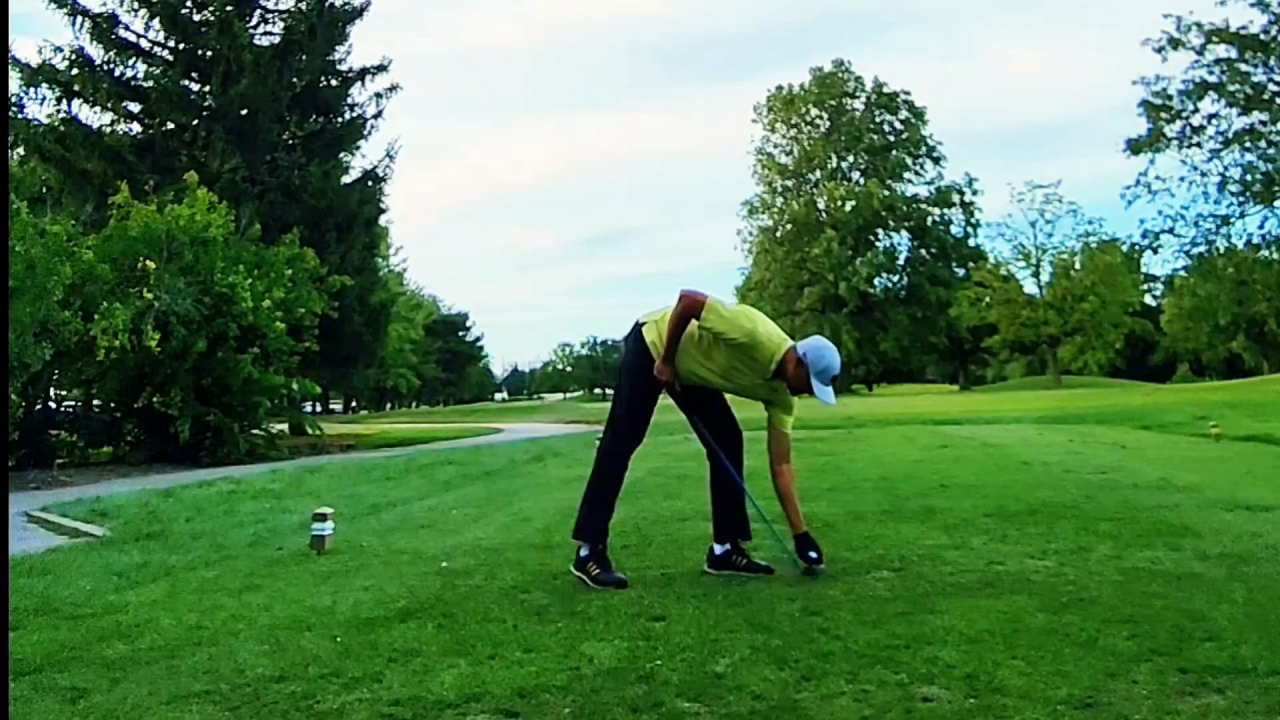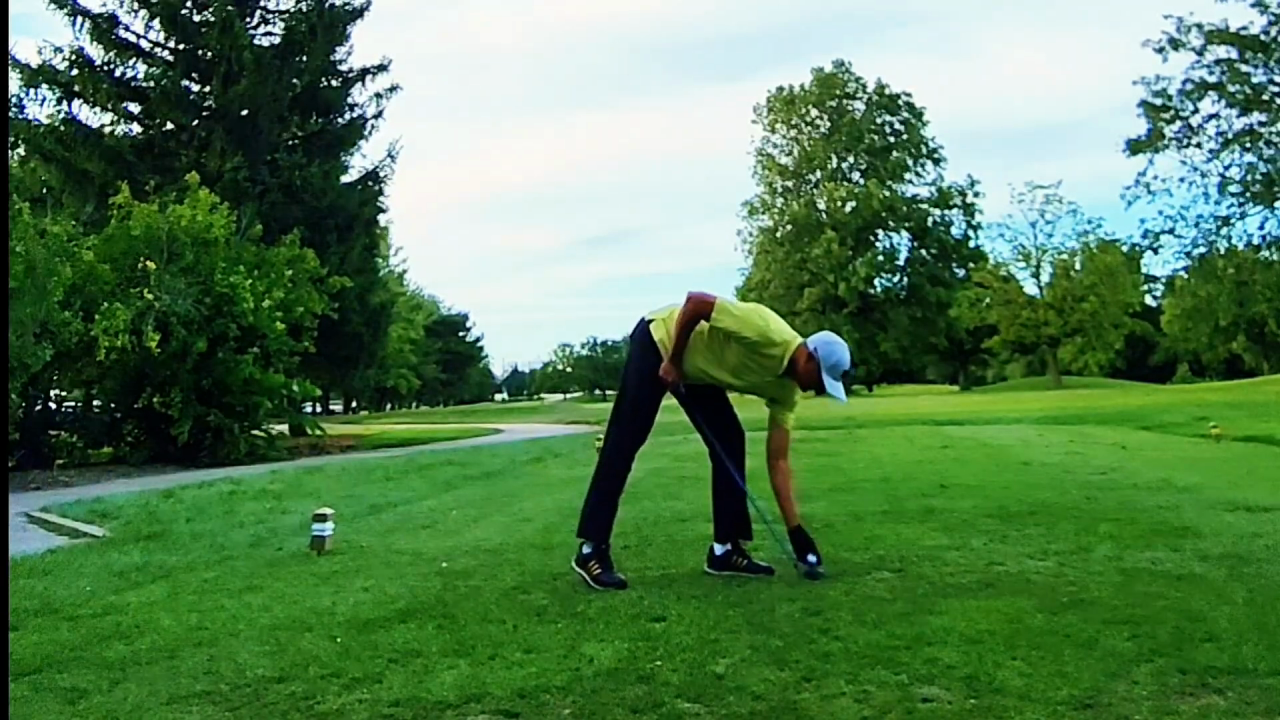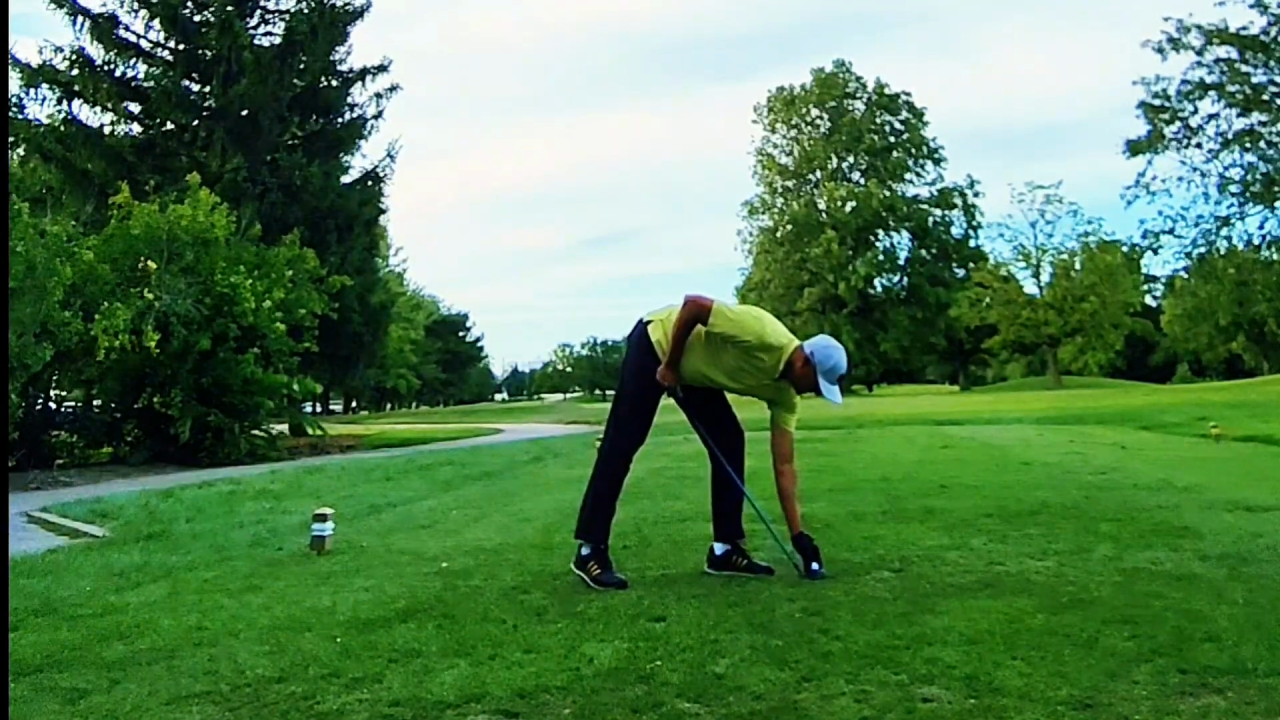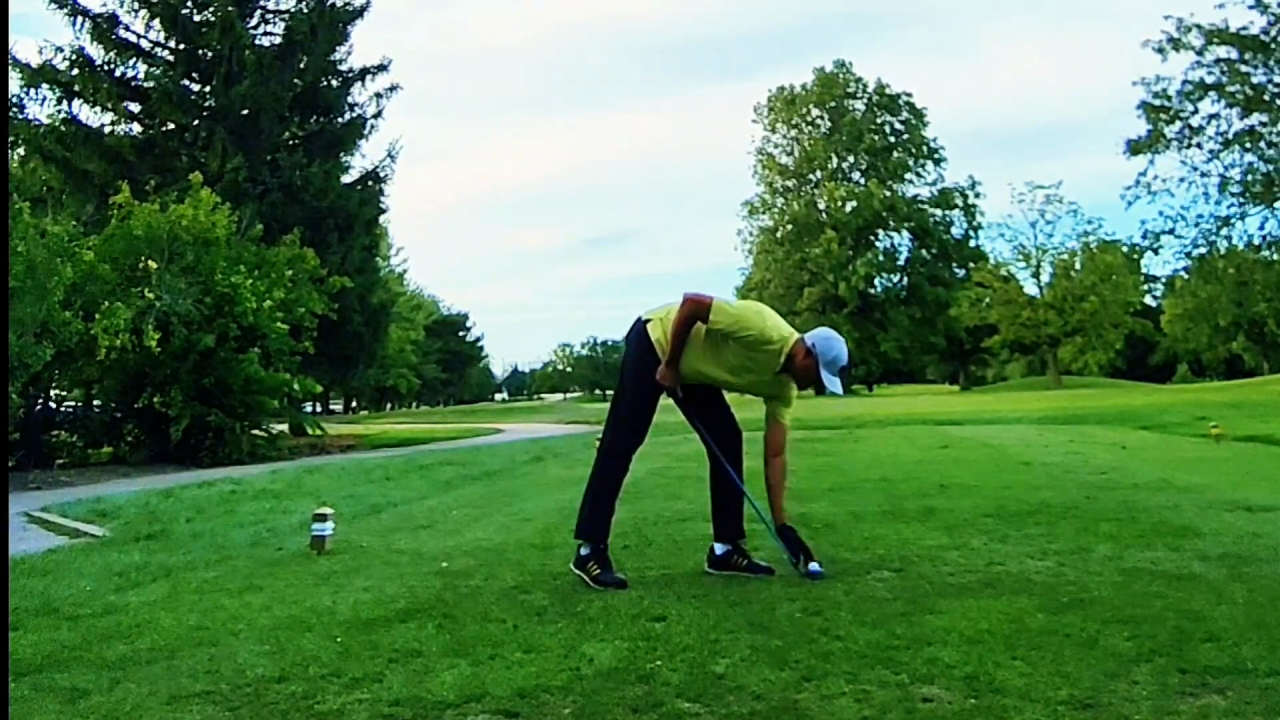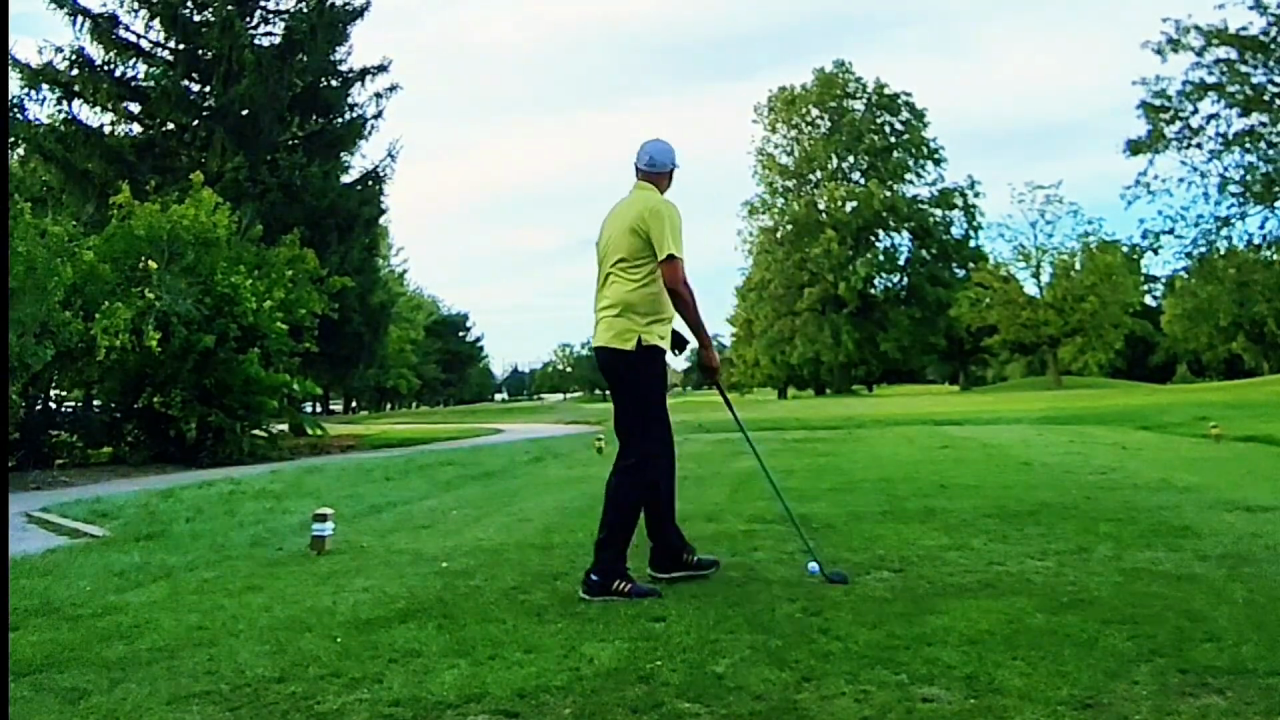
dt=1s
person 1, frame 1
left shoulder: (779, 391)
right shoulder: (754, 334)
left elbow: (781, 464)
right elbow: (687, 299)
left wrist: (800, 532)
right wrist: (666, 360)
left hip: (692, 371)
right hip: (653, 343)
left knee: (728, 443)
right knee: (620, 445)
left ankle: (725, 548)
right ankle: (590, 552)
person 1, frame 2
left shoulder: (786, 387)
right shoulder: (766, 330)
left elbow: (778, 460)
right elbow: (695, 301)
left wrist: (794, 527)
right wrist: (673, 362)
left hip: (696, 370)
right hip: (659, 341)
left knee: (730, 443)
right knee: (624, 444)
left ankle: (725, 549)
right ankle: (592, 551)
person 1, frame 3
left shoulder: (783, 391)
right shoulder: (762, 333)
left elbow: (784, 465)
right elbow: (692, 304)
left wrist: (798, 533)
right wrist: (670, 365)
left hip: (695, 371)
right hip: (656, 342)
left knee: (730, 443)
right knee: (622, 445)
left ankle: (725, 548)
right ankle: (591, 551)
person 1, frame 4
left shoulder: (782, 383)
right shoulder: (762, 328)
left elbow: (775, 456)
right elbow: (690, 302)
left wrist: (782, 525)
right wrist: (669, 365)
right hip: (654, 341)
left knee: (727, 442)
right knee: (621, 445)
left ankle: (725, 548)
right ankle: (590, 550)
person 1, frame 5
left shoulder: (618, 211)
right shoulder: (660, 209)
right elbow: (674, 283)
left wrist: (668, 330)
right wrist: (705, 343)
left hip: (614, 342)
right hip: (636, 344)
left knee: (655, 451)
right knee: (640, 456)
left ankle: (669, 553)
right ankle: (604, 574)
